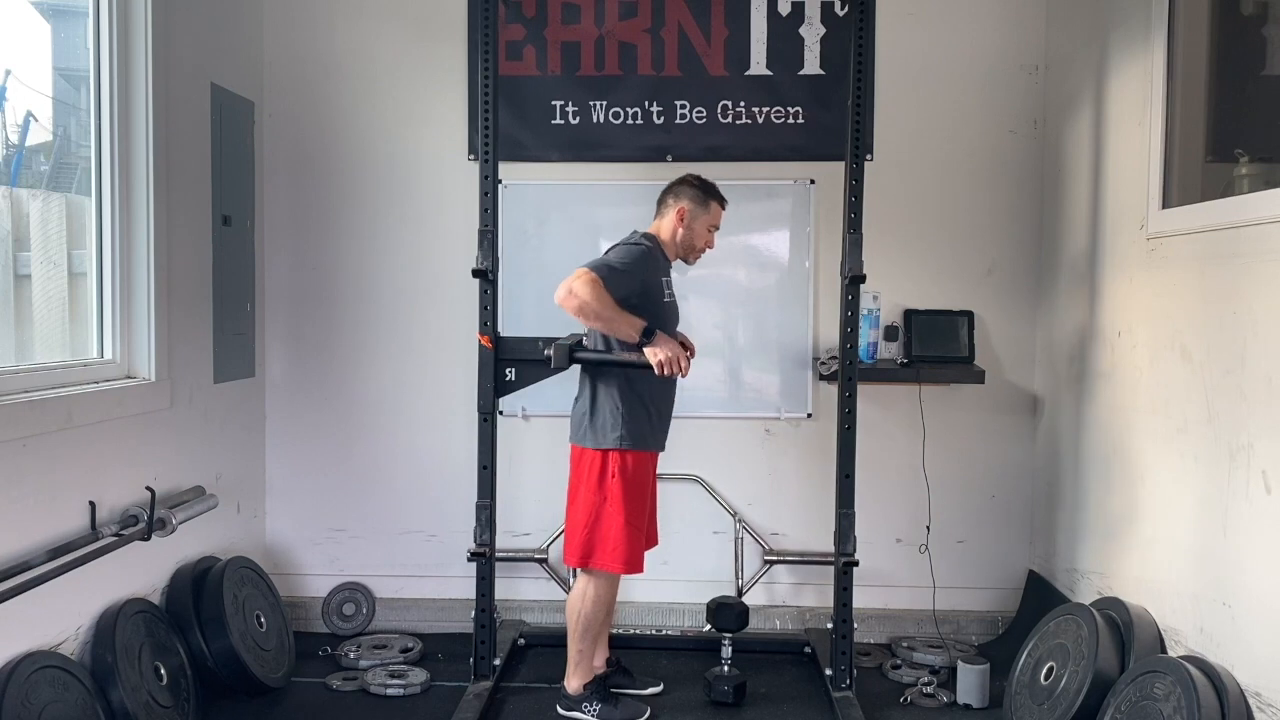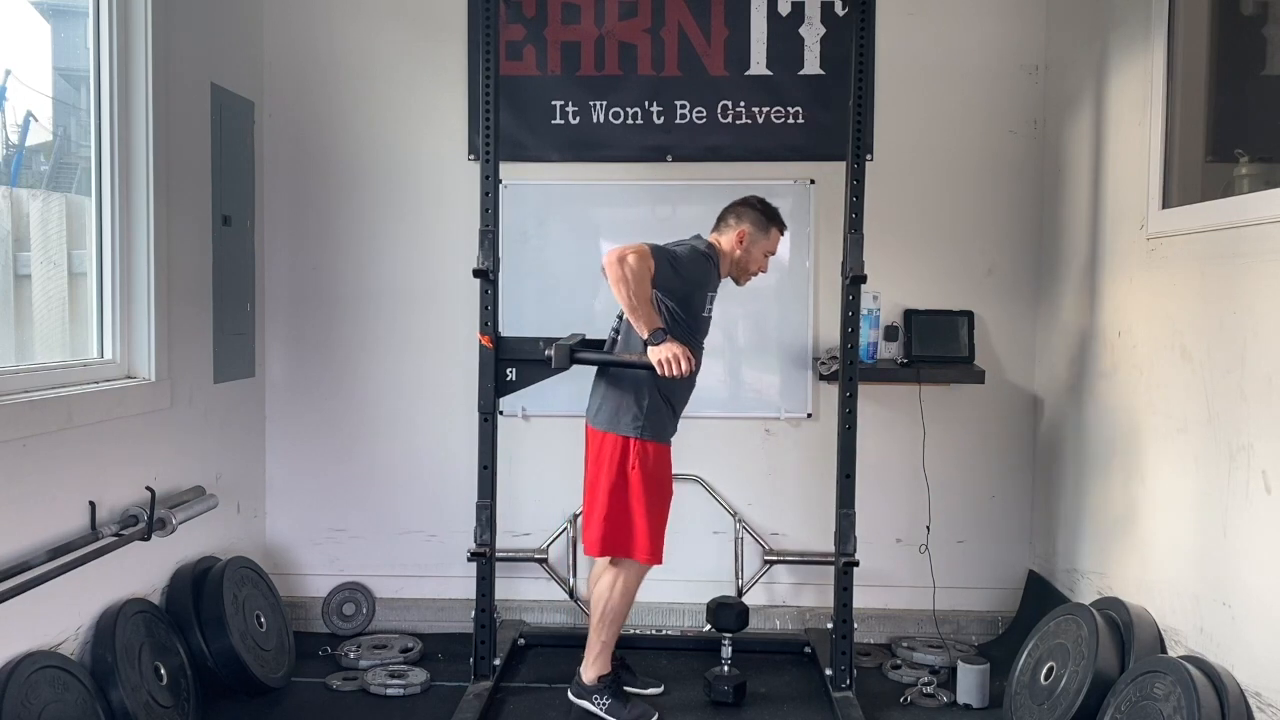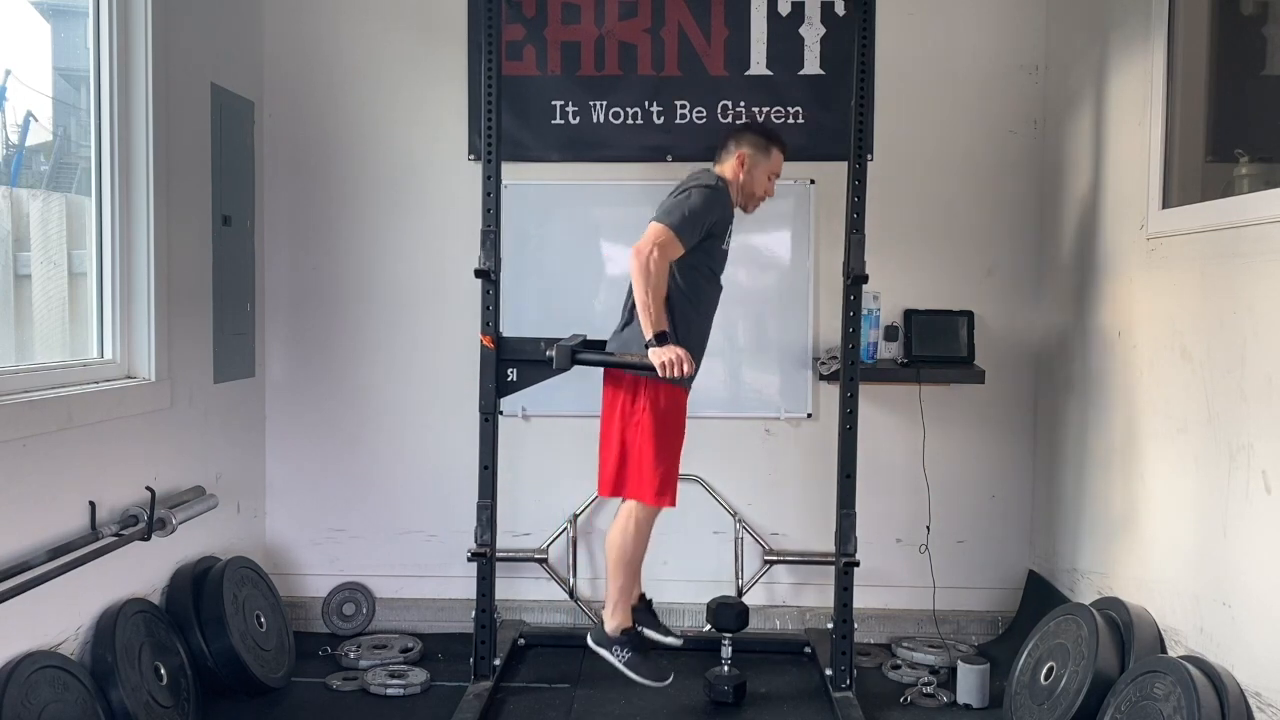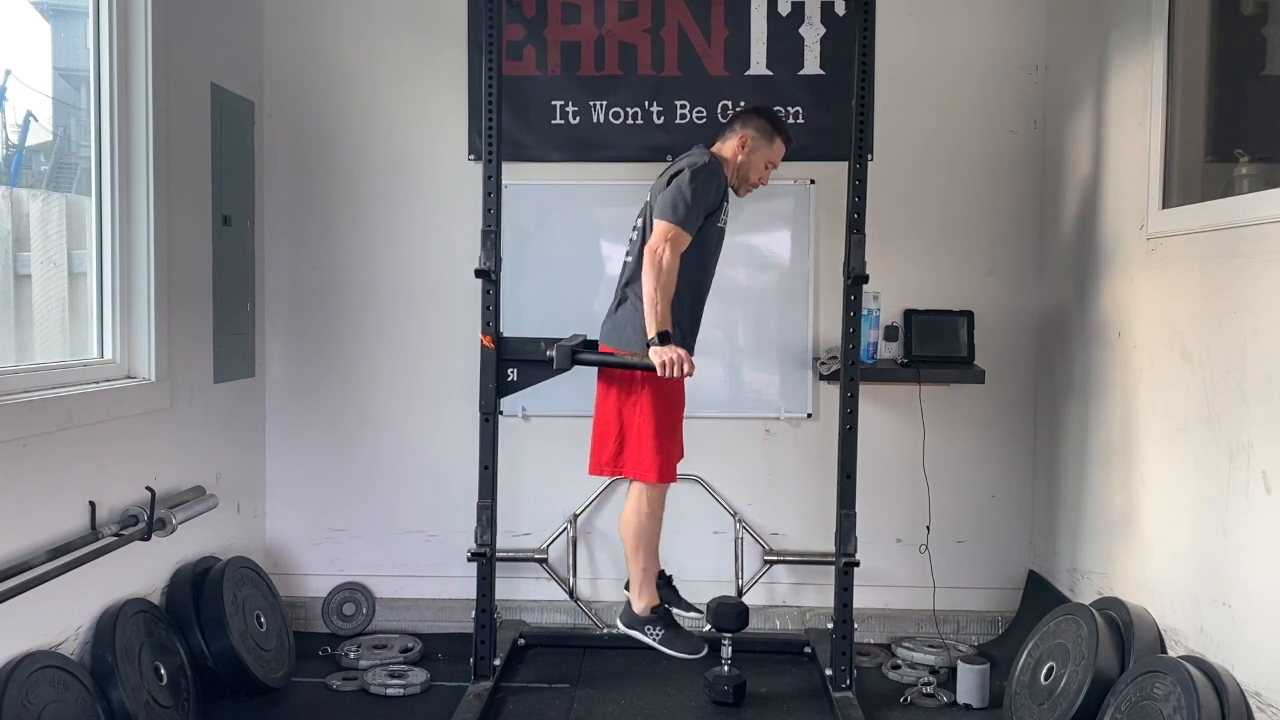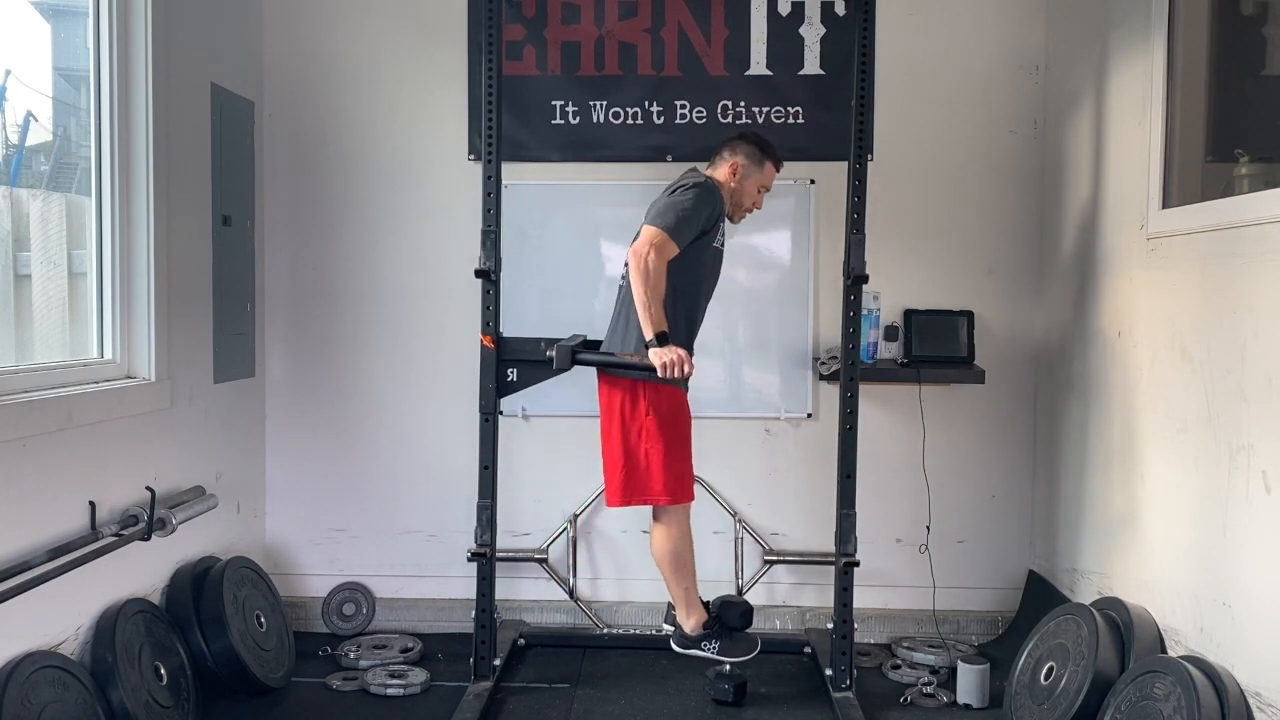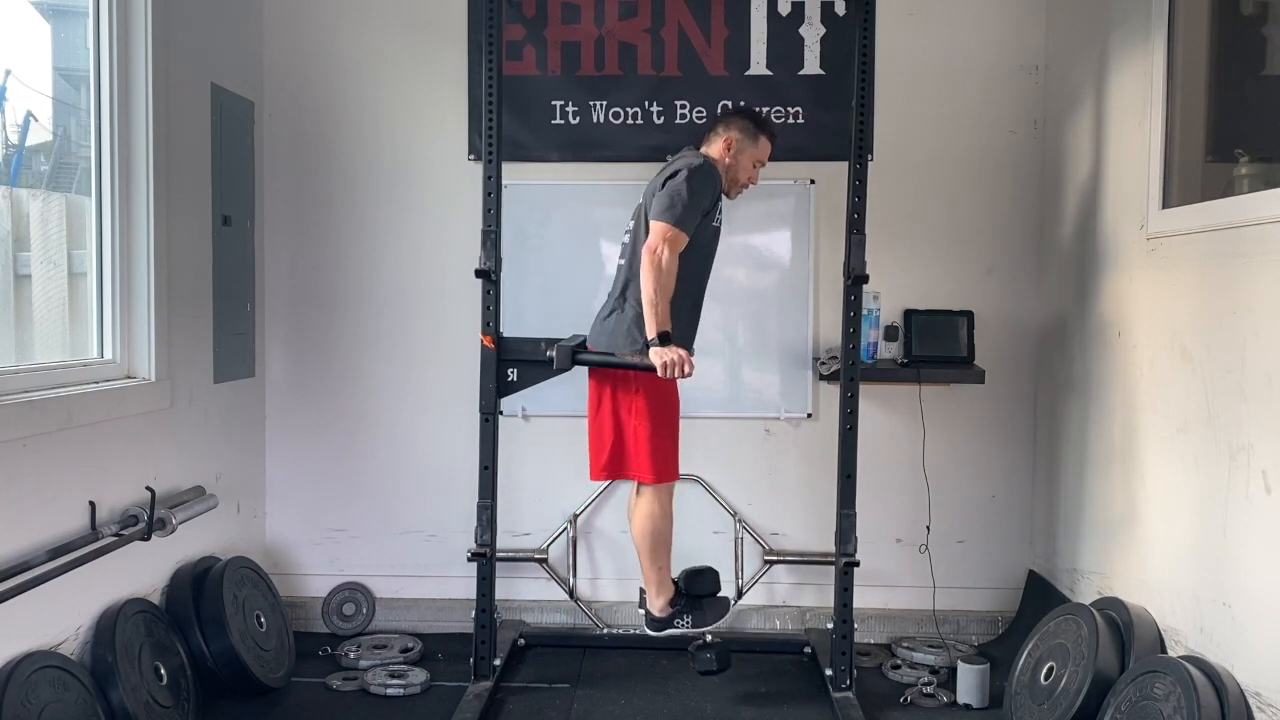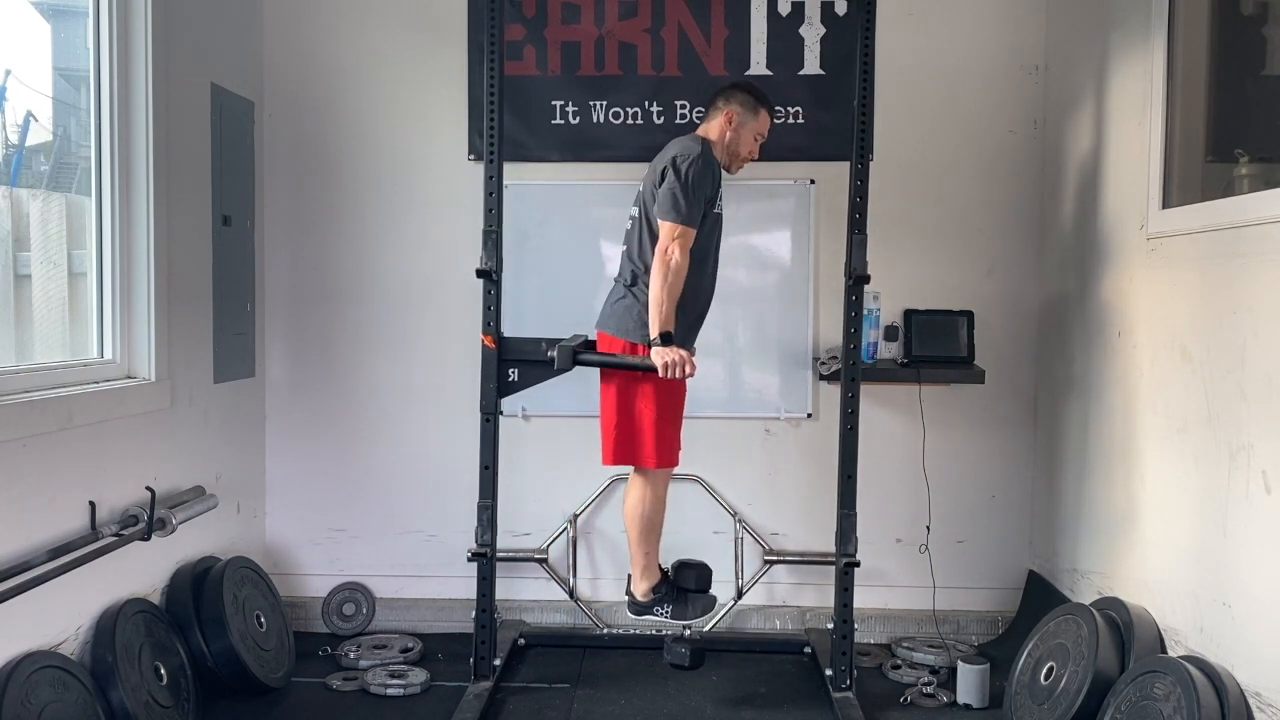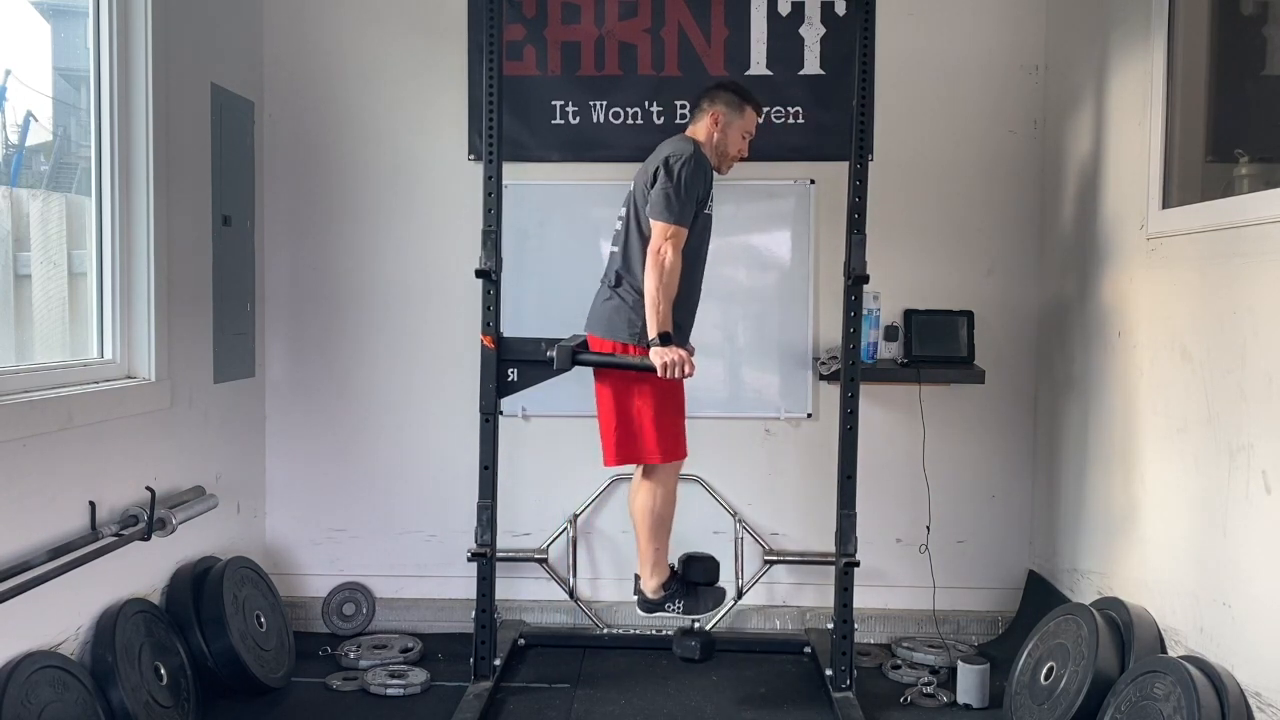
dt=0.5s
person 1, frame 1
left shoulder: (651, 261)
right shoulder: (638, 254)
left elbow: (619, 316)
right elbow: (571, 292)
left wrist: (664, 332)
right wrist: (649, 336)
left hip: (631, 435)
right hip: (612, 436)
left knee: (611, 562)
right knee: (600, 566)
left ankle: (600, 664)
person 1, frame 2
left shoulder: (696, 267)
right shoulder: (697, 260)
left elbow: (623, 271)
right elbow: (622, 260)
right wrist: (655, 337)
left hip: (634, 422)
right hip: (632, 425)
left knee: (619, 554)
right knee: (632, 555)
left ankle: (603, 660)
person 1, frame 3
left shoulder: (709, 202)
right shoulder: (707, 195)
left elbow: (660, 256)
right elbow: (647, 252)
right wrist: (657, 340)
left hip: (656, 369)
right hip: (649, 370)
left knee: (646, 497)
right knee: (643, 498)
left ankle: (629, 604)
right ankle: (614, 626)
person 1, frame 4
left shoulder: (702, 182)
right shoulder: (701, 173)
right elbow: (659, 250)
right wrist: (660, 339)
left hip: (651, 346)
right hip: (643, 349)
left knee: (655, 475)
right knee: (650, 478)
left ankle: (649, 579)
right ankle: (643, 608)
person 1, frame 5
left shoulder: (701, 208)
right shoulder: (700, 193)
right elbow: (645, 254)
right wrist: (658, 341)
left hip: (650, 369)
right hip: (645, 370)
left knee: (670, 498)
right knee: (671, 502)
left ankle: (684, 604)
right ankle: (692, 625)
person 1, frame 6
left shoulder: (687, 177)
right shoulder: (698, 172)
right elbow: (659, 252)
right wrist: (660, 340)
left hip: (632, 345)
right hip: (634, 348)
left knee: (652, 479)
right knee: (655, 480)
left ankle: (658, 587)
right ankle: (662, 605)
person 1, frame 7
left shoulder: (688, 160)
right shoulder: (695, 159)
right elbow: (671, 253)
right wrist: (662, 340)
left hip: (641, 332)
right hip: (641, 335)
left knee: (654, 466)
right knee: (652, 467)
left ankle: (649, 576)
right ankle: (645, 590)
person 1, frame 8
left shoulder: (678, 160)
right shoulder: (687, 160)
right elbow: (662, 251)
left wrist: (666, 337)
right wrist: (662, 339)
left hip: (623, 329)
right hip: (632, 334)
left knee: (661, 460)
right knee: (661, 461)
left ankle: (656, 571)
right ankle: (657, 584)
